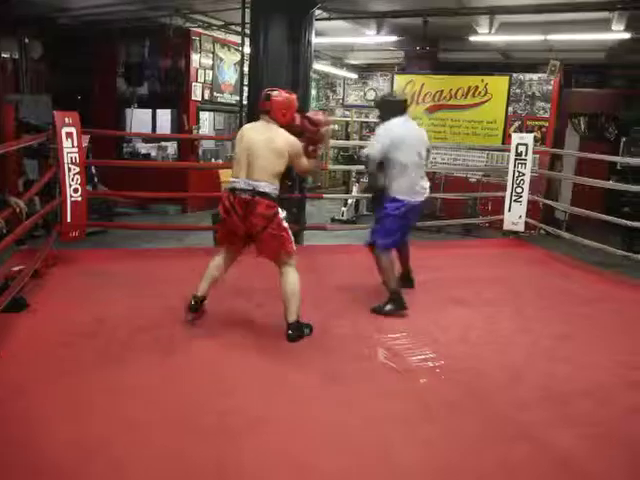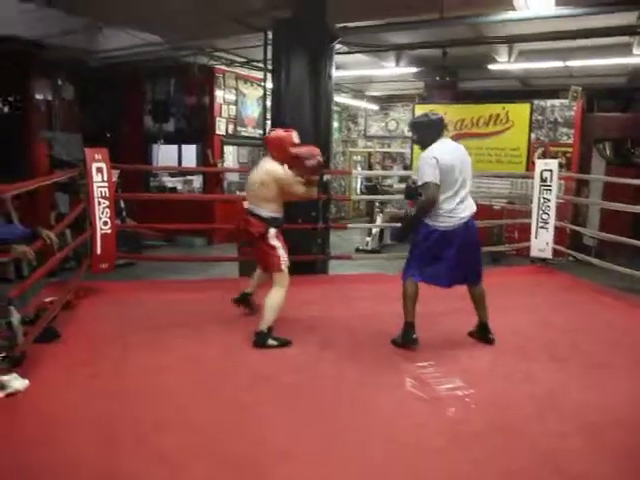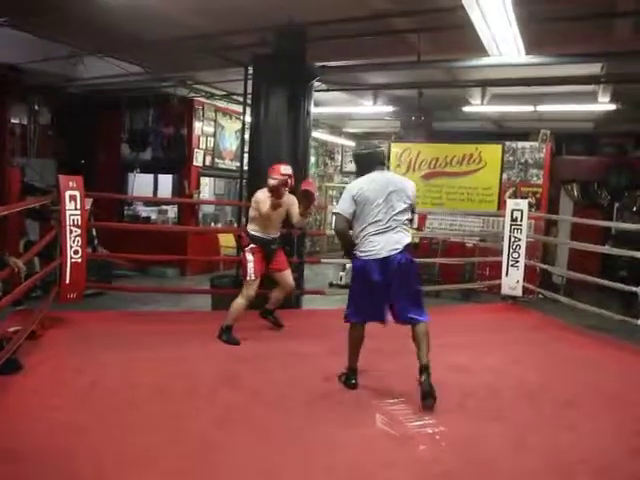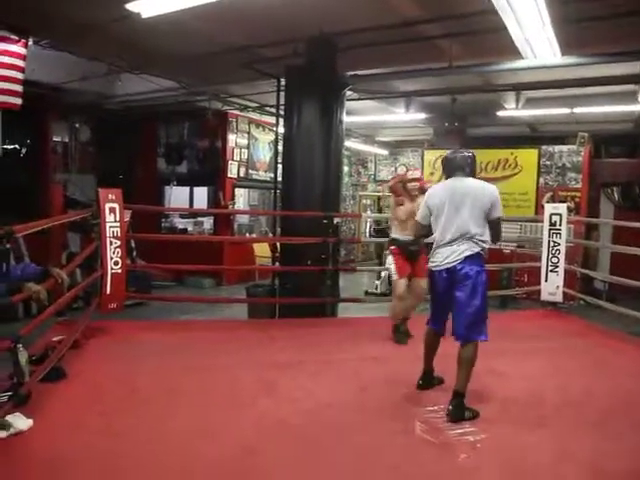
dt=1s
person 1, frame 1
left shoulder: (384, 131)
right shoulder: (419, 131)
left elbow: (372, 166)
left wrist: (377, 187)
left hip: (398, 197)
right hip: (418, 194)
left knee: (380, 244)
right knee: (399, 235)
left ankle: (395, 299)
right ankle: (406, 277)
person 1, frame 2
left shoulder: (430, 156)
right shoulder: (461, 150)
left elbow: (430, 198)
left wrist: (412, 217)
left hip: (438, 225)
right hip: (466, 221)
left knee: (411, 274)
right knee: (472, 278)
left ankle: (408, 330)
right ankle: (484, 328)
person 1, frame 3
left shoulder: (356, 187)
right shoulder: (407, 184)
left elbow: (340, 227)
left wrist: (351, 247)
left hip: (368, 258)
right hip: (400, 255)
left knee: (358, 318)
right knee: (415, 316)
left ankle: (351, 373)
right ankle: (424, 375)
person 1, frame 4
left shoulder: (433, 192)
right shoulder: (488, 190)
left elbow: (421, 232)
right elbow: (496, 235)
left hip: (439, 264)
right hip: (470, 264)
left knee: (436, 323)
right knee: (471, 333)
left ankle: (427, 375)
right ankle: (457, 402)
person 2, frame 1
left shoulder: (244, 131)
right shoulder: (290, 140)
right elbow: (306, 169)
right wrist: (314, 143)
left hip: (234, 201)
right hip: (263, 207)
left knee: (226, 253)
right knee: (288, 265)
left ankle: (198, 299)
right ankle: (294, 326)
person 2, frame 2
left shoulder: (267, 164)
right shoulder: (278, 172)
left elbow: (291, 188)
right elbow: (310, 194)
left wrist: (305, 171)
right wrist: (311, 173)
left hip: (252, 221)
right hip: (265, 227)
left knee: (268, 264)
right knee: (280, 282)
left ankle: (246, 295)
right ankle: (263, 334)
person 2, frame 3
left shoulder: (290, 199)
right shoulder: (261, 195)
left elbow: (298, 222)
right elbow: (268, 214)
left wrist: (306, 205)
right wrist: (277, 195)
left hip: (273, 244)
right hip: (255, 245)
left knee: (288, 284)
right knee: (249, 292)
left ankle: (268, 310)
right ankle: (225, 329)
person 2, frame 4
left shoulder: (424, 199)
right shoulder: (398, 199)
right elbow: (401, 217)
right wrist: (399, 195)
left hip: (417, 247)
right hip: (399, 247)
left knee: (420, 290)
right knee: (400, 292)
left ankle: (403, 321)
right ankle: (396, 327)
